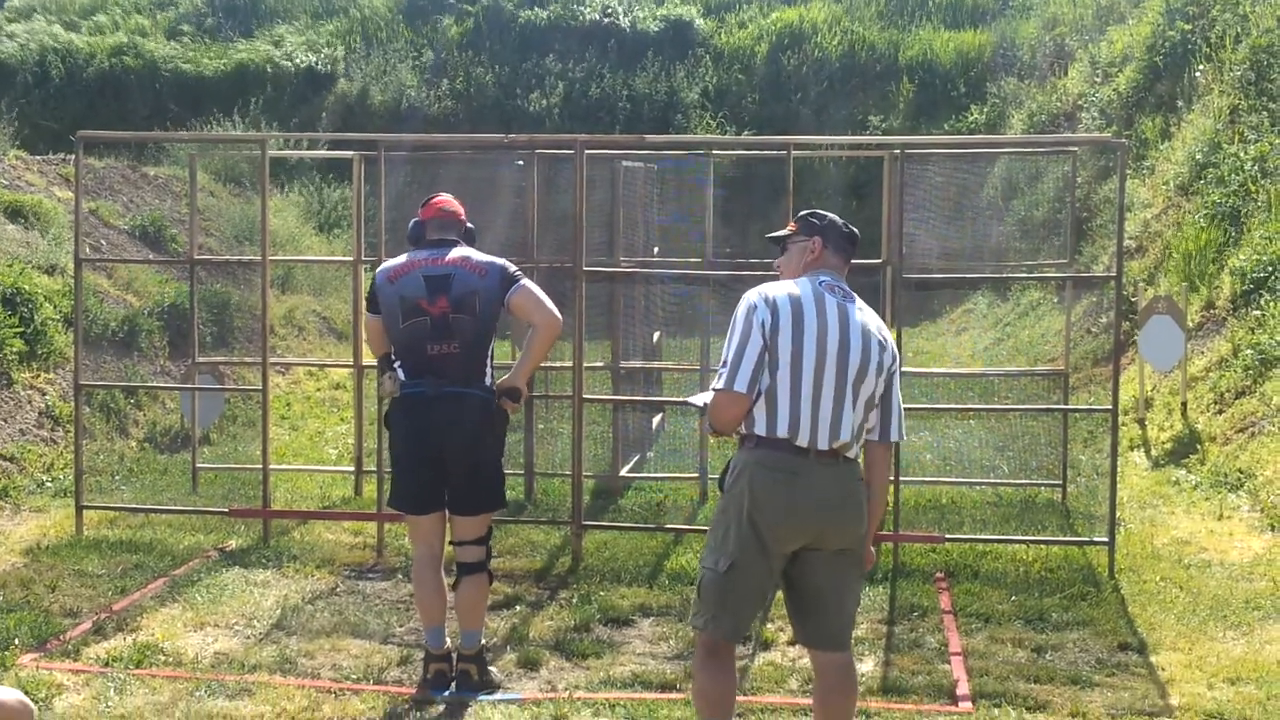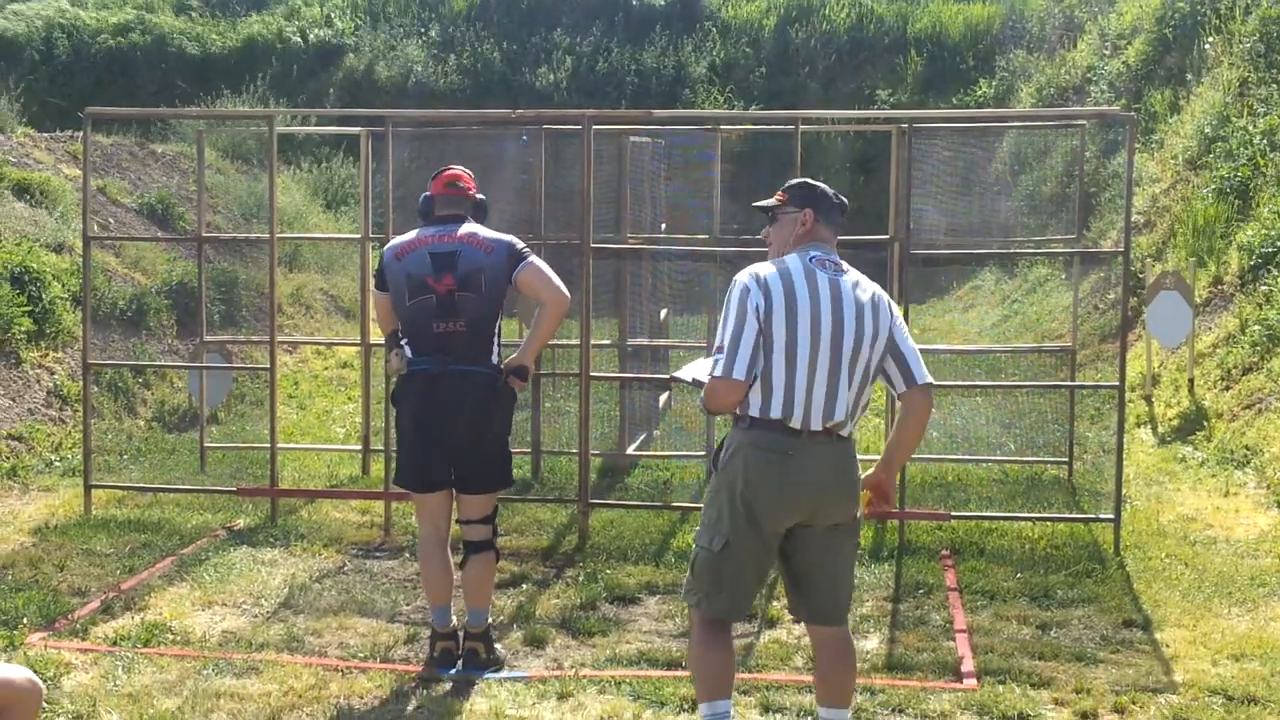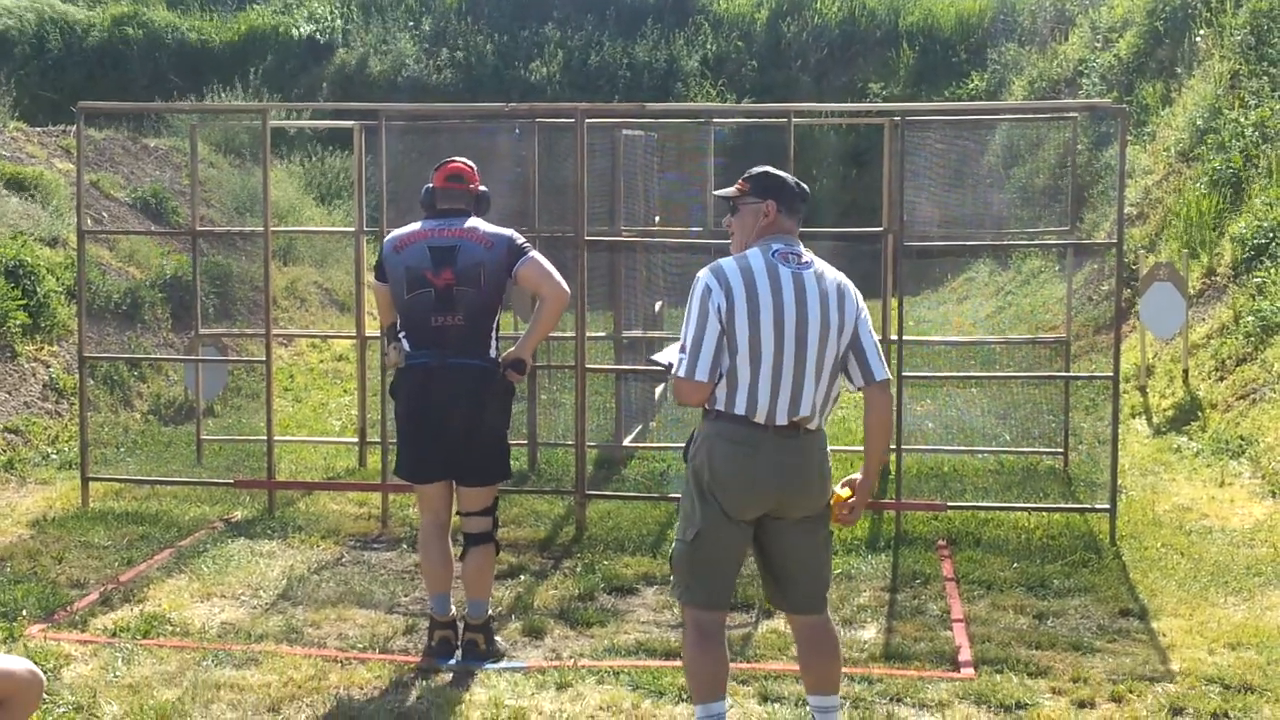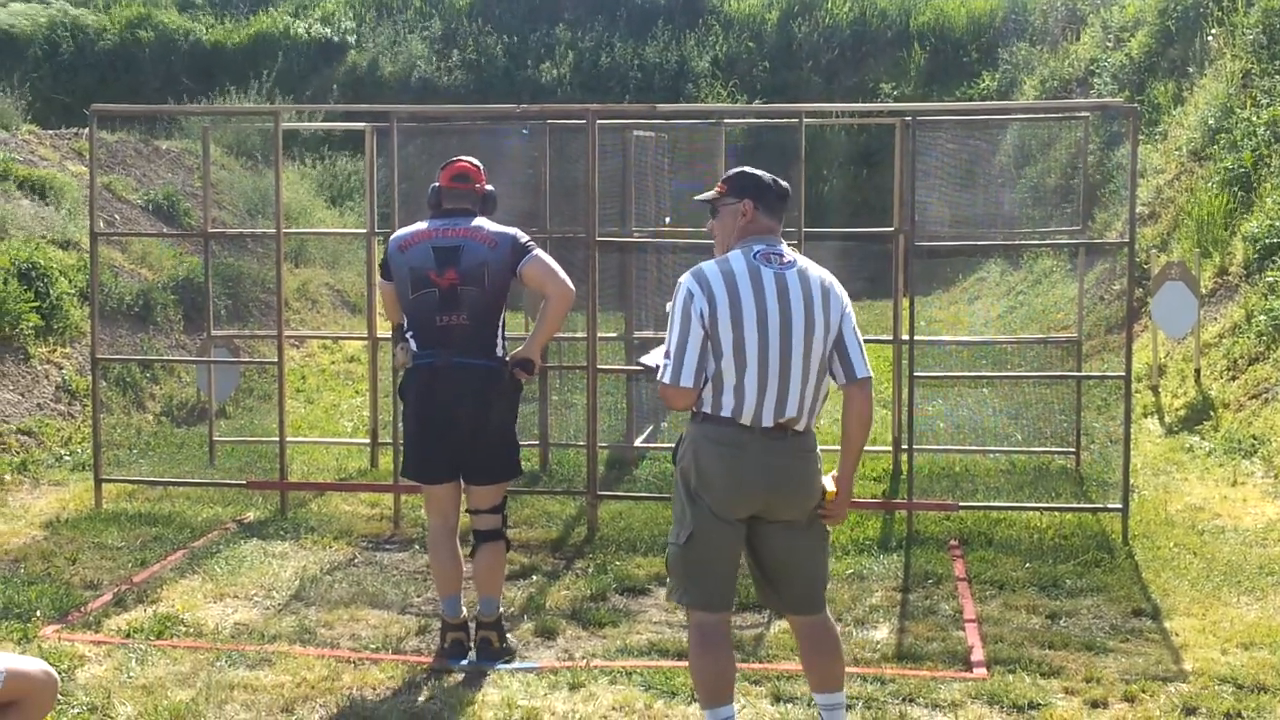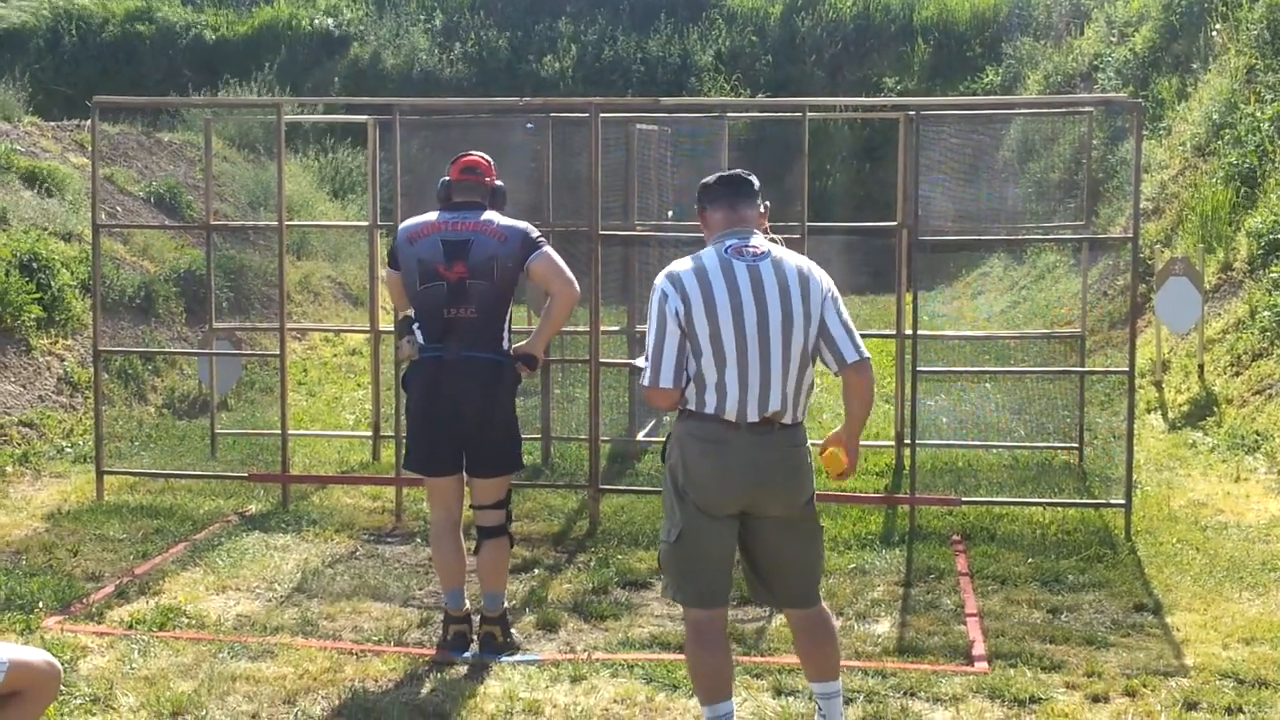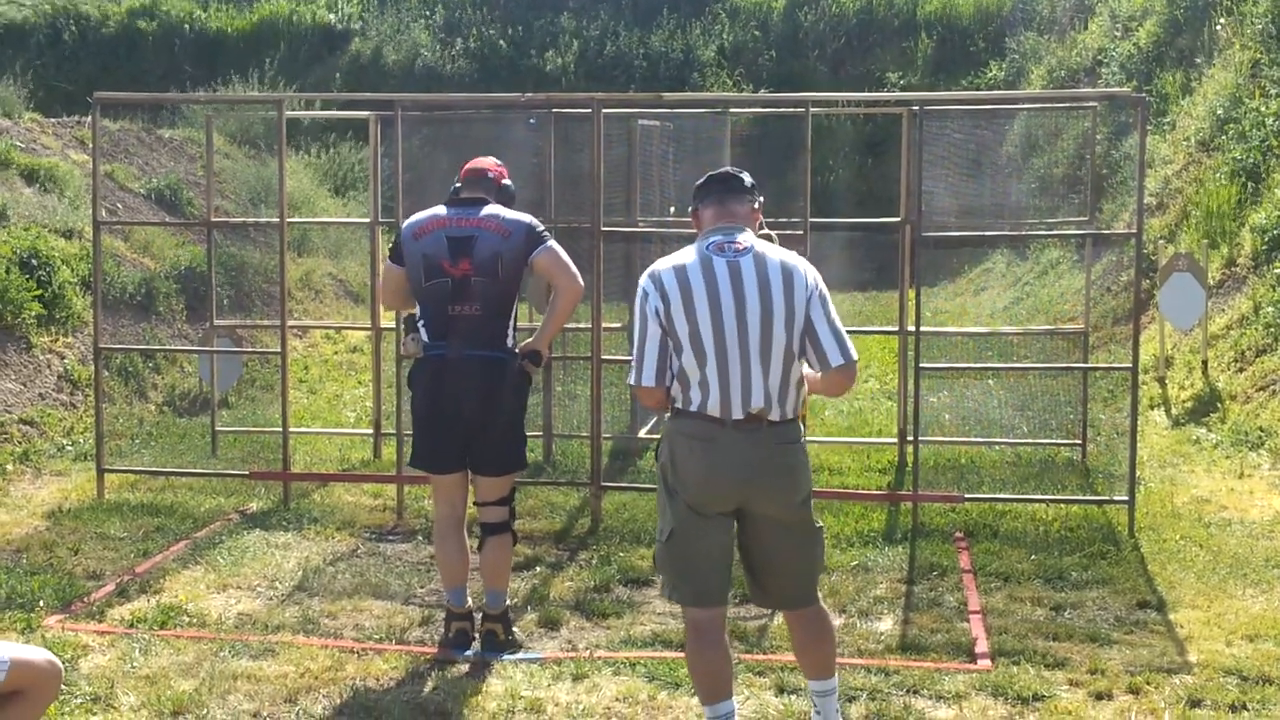
dt=0.3s
person 1, frame 1
left shoulder: (766, 301)
right shoulder: (877, 331)
left elbow: (728, 409)
right elbow: (881, 450)
left wrist: (715, 421)
right wrist: (866, 534)
left hip: (766, 481)
right hip: (840, 490)
left knee: (714, 634)
right knee: (831, 646)
person 1, frame 2
left shoulder: (757, 281)
right shoulder: (872, 298)
left elbow: (726, 392)
right elbow: (920, 397)
left wrist: (707, 399)
right wrist: (887, 472)
left hip: (759, 461)
right hip: (833, 467)
left knee: (711, 611)
right knee: (829, 622)
person 1, frame 3
left shoulder: (720, 279)
right shoulder: (840, 289)
left elbow: (692, 391)
right elbow: (878, 392)
left wrist: (677, 377)
right wrist: (867, 479)
left hip: (728, 455)
right hip: (802, 459)
left knee: (704, 611)
right knee: (809, 611)
person 1, frame 4
left shoulder: (702, 283)
right shoulder: (825, 286)
left elbow: (679, 395)
right elbow: (859, 392)
left wrist: (665, 374)
right wrist: (845, 477)
left hip: (717, 457)
right hip: (792, 459)
left knee: (707, 613)
right knee: (808, 609)
person 1, frame 5
left shoulder: (678, 280)
right shoulder: (807, 275)
left elbow: (661, 395)
right elbow: (859, 373)
right wrist: (851, 437)
left hip: (705, 453)
right hip: (783, 453)
left knee: (704, 611)
right knee: (803, 601)
person 1, frame 6
left shoulder: (661, 278)
right shoulder: (795, 271)
left elbow: (650, 394)
right elbow: (841, 374)
left hip: (697, 451)
right hip: (777, 450)
left knee: (703, 610)
right knee: (801, 598)
person 2, frame 1
left shoulder: (387, 275)
right shoulder: (491, 268)
left elbow: (378, 347)
right elbow: (549, 320)
right wrist: (518, 378)
left hip: (412, 417)
right hip: (472, 416)
left knee: (426, 549)
right knee: (473, 547)
left ankle: (436, 660)
right ankle: (471, 661)
person 2, frame 2
left shoulder: (395, 252)
right shoulder: (499, 246)
left elbow: (385, 324)
right elbow: (557, 297)
right wrist: (525, 357)
left hip: (419, 396)
right hip: (479, 394)
left knee: (432, 527)
right knee: (479, 525)
left ankle: (442, 639)
right ankle: (478, 640)
person 2, frame 3
left shoulder: (395, 244)
right shoulder: (500, 241)
left elbow: (386, 314)
right elbow: (557, 293)
right wrist: (522, 352)
left hip: (417, 388)
right hip: (478, 387)
left knee: (432, 518)
right knee: (478, 518)
left ankle: (441, 628)
right ankle: (477, 630)
person 2, frame 4
left shoulder: (400, 244)
right shoulder: (504, 239)
left elbow: (392, 314)
right elbow: (561, 290)
right wrist: (530, 351)
left hip: (425, 388)
right hip: (484, 387)
left knee: (441, 518)
right knee: (489, 517)
left ankle: (453, 629)
right ankle: (489, 629)
person 2, frame 5
left shoulder: (409, 233)
right shoulder: (514, 233)
left elbow: (400, 303)
right elbow: (566, 289)
right wrist: (533, 347)
left hip: (430, 380)
right hip: (489, 379)
left knee: (444, 511)
right knee: (492, 511)
left ankle: (456, 621)
right ankle: (493, 623)
person 2, frame 6
left shoulder: (414, 228)
right shoulder: (519, 226)
left elbow: (391, 298)
right elbow: (571, 284)
right wrist: (540, 343)
left hip: (435, 377)
right hip: (495, 377)
left knee: (447, 508)
right knee: (496, 508)
left ankle: (457, 619)
right ankle: (495, 621)
